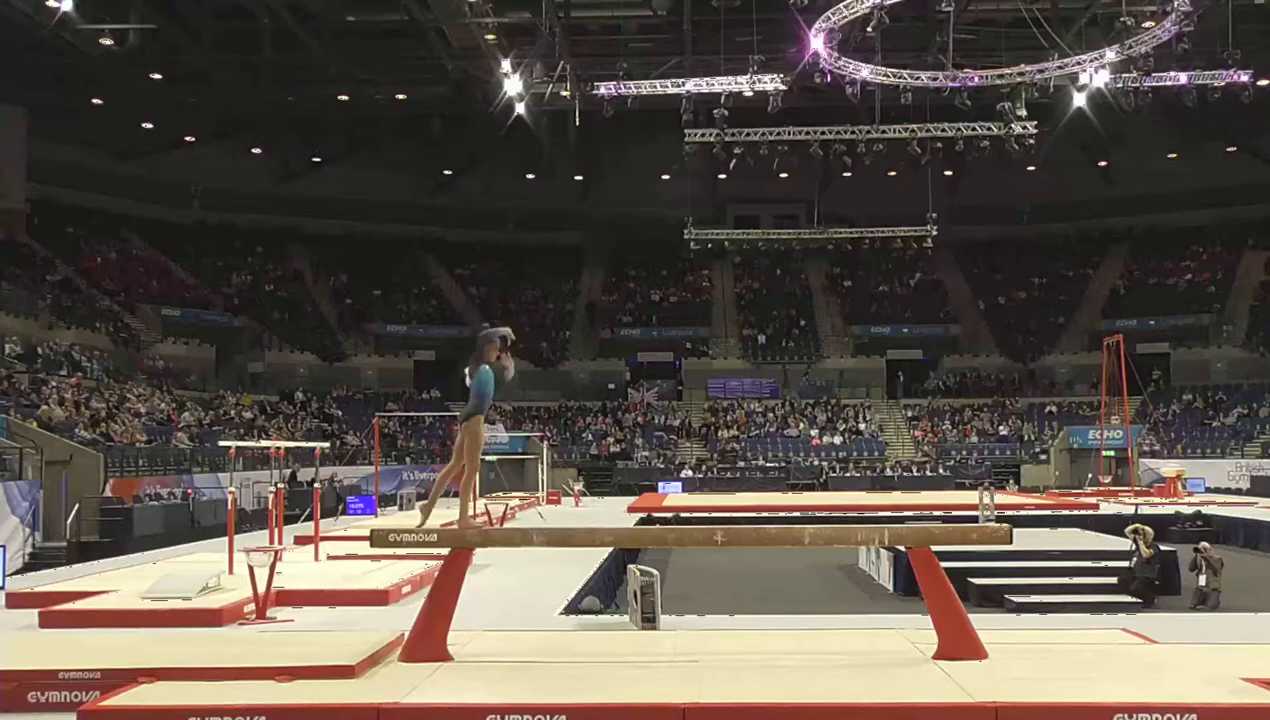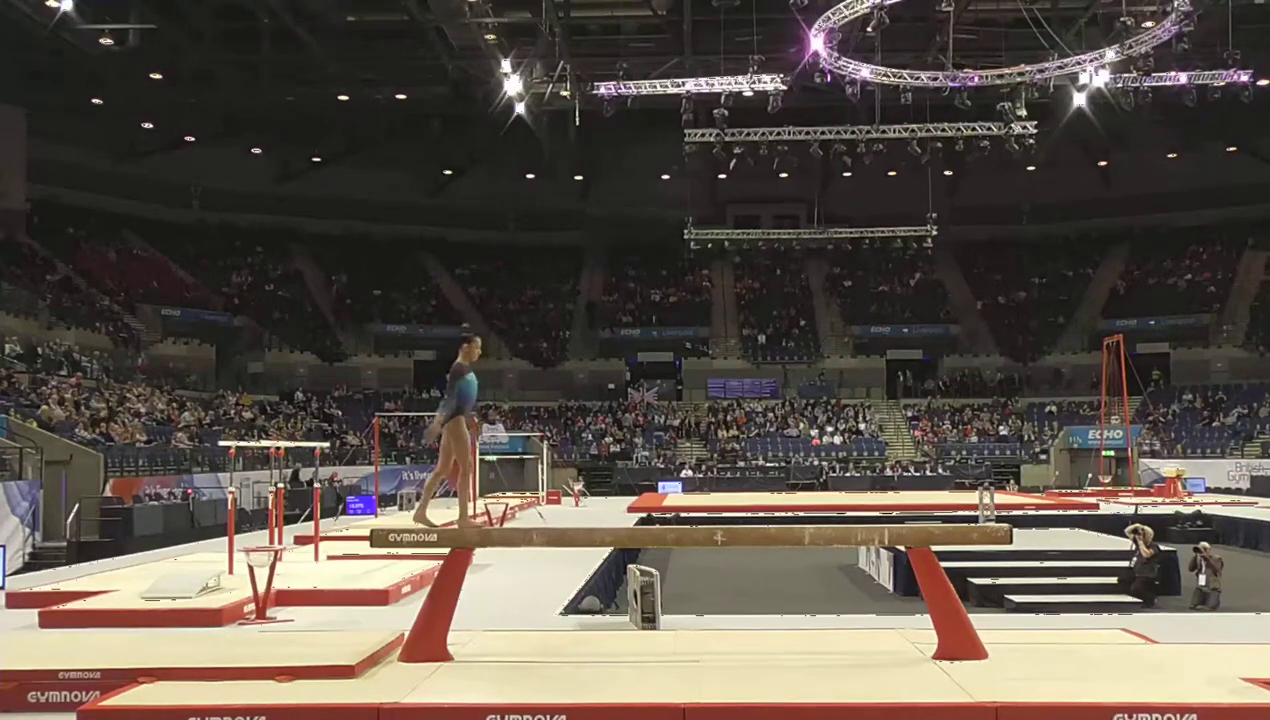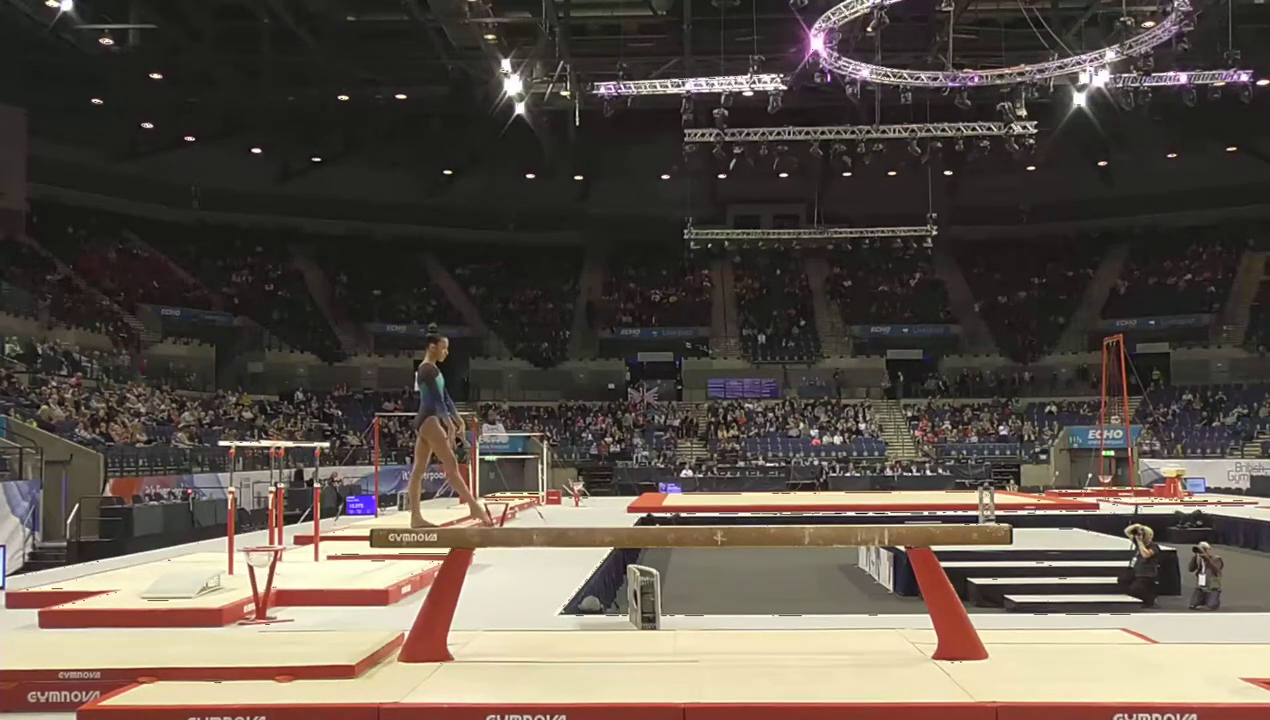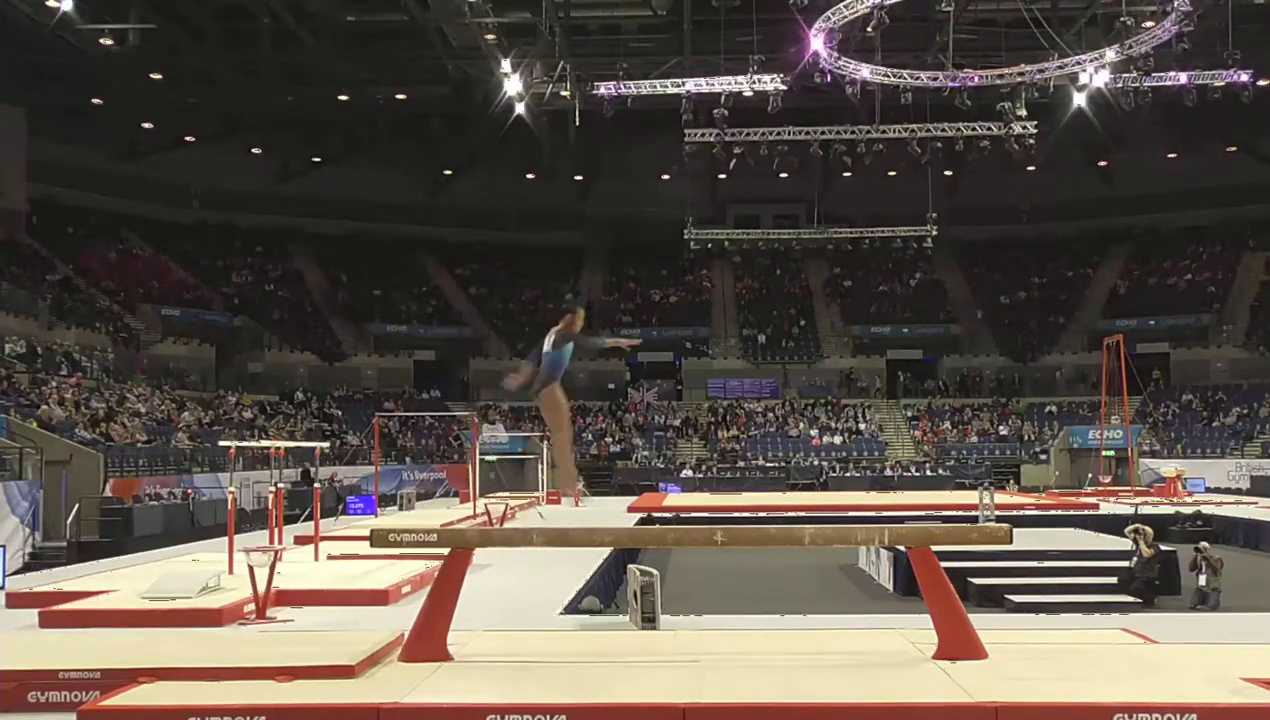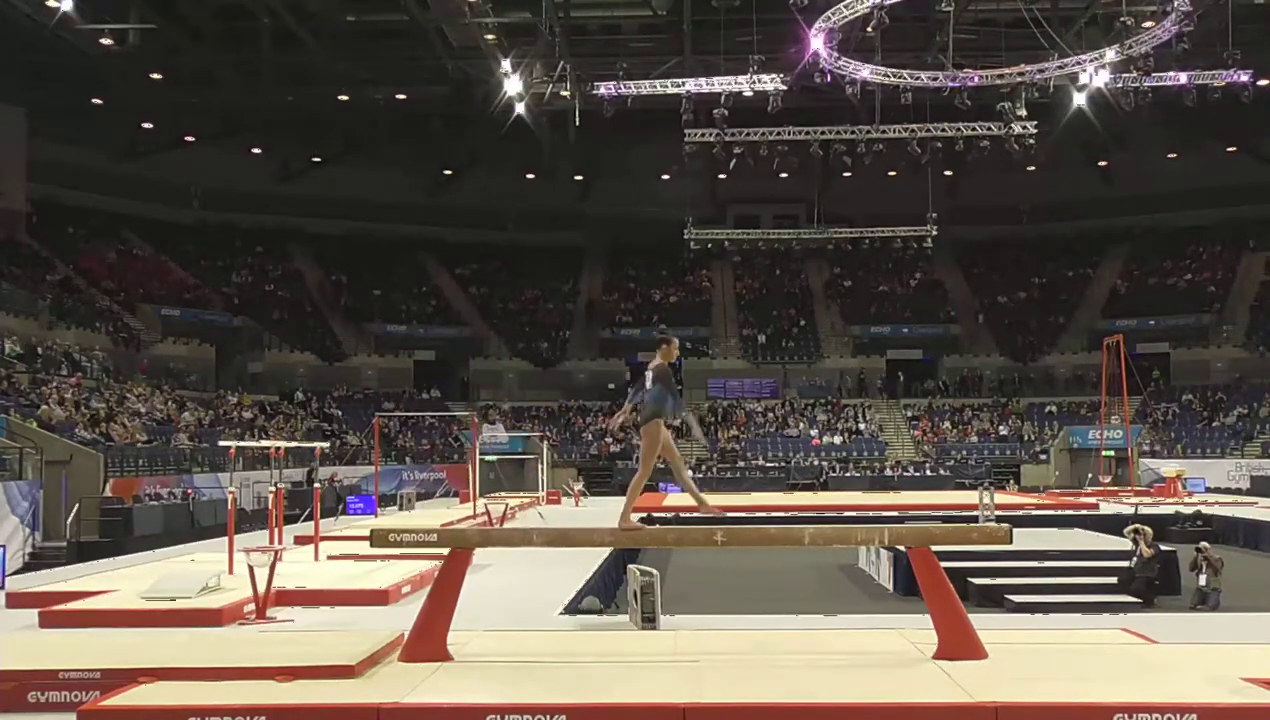
dt=1s
person 1, frame 1
left shoulder: (487, 367)
right shoulder: (477, 363)
left elbow: (506, 375)
right elbow: (485, 336)
left wrist: (508, 366)
right wrist: (504, 331)
left hip: (472, 417)
right hip: (471, 418)
left knee: (455, 465)
right knee: (472, 469)
left ankle: (428, 506)
right ankle: (463, 519)
person 1, frame 2
left shoulder: (467, 369)
right shoulder: (459, 368)
right elbow: (449, 396)
left wrist: (464, 420)
right wrist: (438, 420)
left hip: (458, 421)
right hip: (454, 421)
left knee: (442, 469)
right knee: (467, 467)
left ankle: (420, 512)
right ankle: (463, 517)
person 1, frame 3
left shoulder: (432, 369)
right shoulder: (427, 369)
left elbow: (444, 397)
right elbow: (437, 400)
left wrist: (458, 420)
right wrist: (450, 424)
left hip: (426, 422)
right hip: (429, 421)
left knee: (419, 470)
right knee: (451, 464)
left ankle: (416, 517)
right ankle: (475, 507)
person 1, frame 4
left shoulder: (553, 333)
right shoulder: (566, 334)
left elbow: (535, 356)
right elbow: (589, 343)
left wrist: (522, 376)
right wrist: (617, 341)
left hip: (542, 385)
right hip: (548, 385)
left knee: (560, 434)
right knee: (561, 434)
right ankle: (567, 481)
person 1, frame 5
left shoulder: (652, 368)
right shoulder: (663, 369)
left elbow: (636, 391)
right elbow: (675, 397)
left wrist: (623, 412)
right wrist: (692, 421)
left hip: (655, 422)
right hip: (652, 422)
left knee: (678, 465)
right knee: (644, 472)
left ankle: (704, 505)
right ankle: (624, 519)
